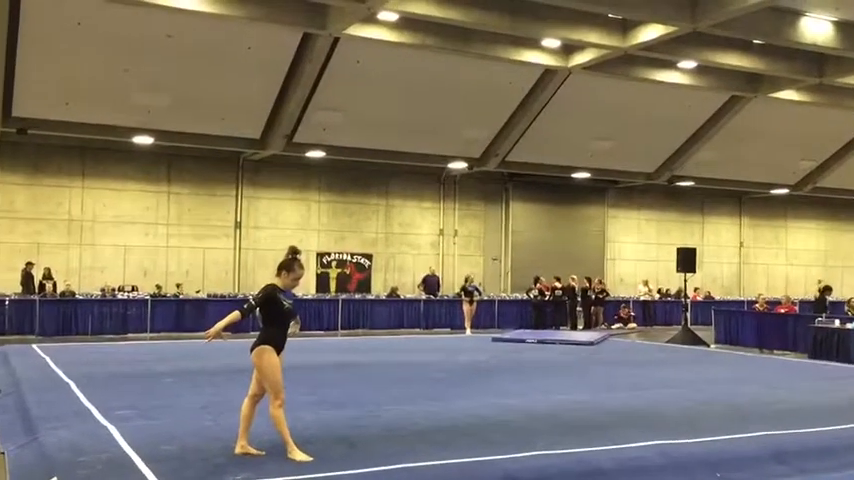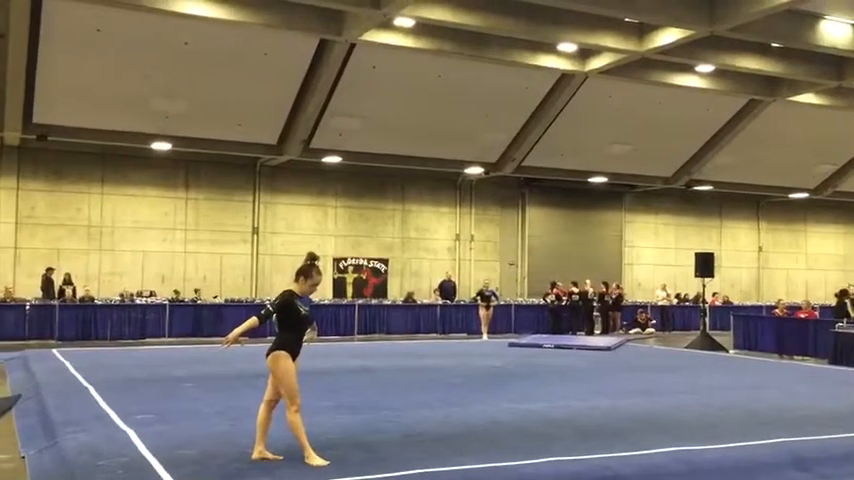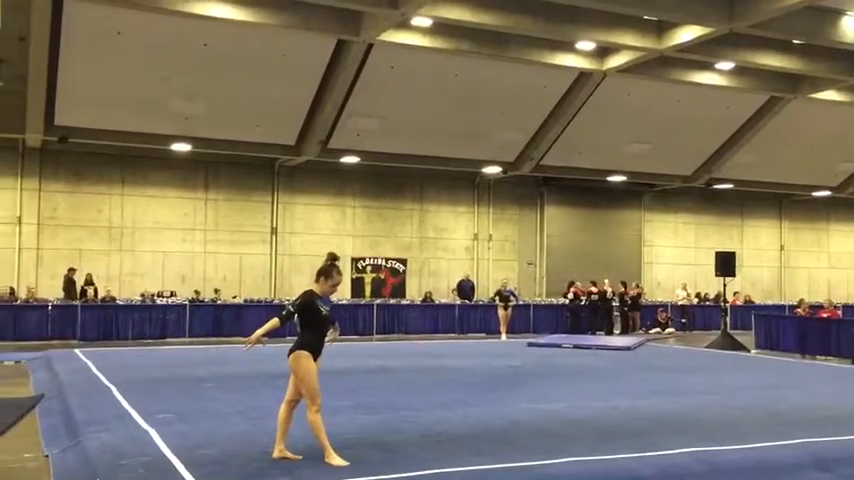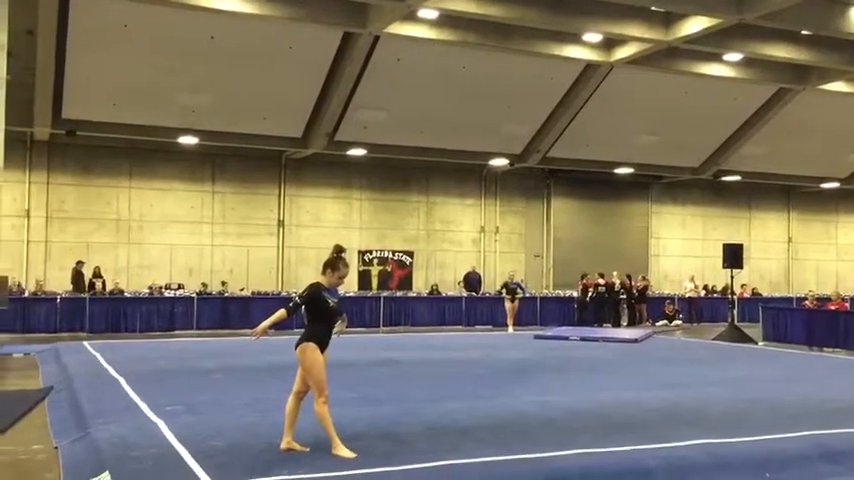
dt=0.5s
person 1, frame 1
left shoulder: (286, 294)
right shoulder: (269, 292)
right elbow: (245, 310)
right wrist: (220, 325)
left hip: (274, 349)
right hip: (265, 349)
left knee: (254, 396)
right knee: (277, 399)
left ankle: (242, 444)
right ankle: (291, 448)
person 1, frame 2
left shoulder: (302, 300)
right shoulder: (287, 298)
right elbow: (262, 316)
left wrist: (311, 329)
right wrist: (238, 331)
left hip: (289, 355)
right hip: (280, 354)
left knee: (270, 401)
right knee: (294, 405)
left ankle: (259, 449)
right ankle: (308, 453)
person 1, frame 3
left shoulder: (324, 300)
right shoulder: (307, 298)
right elbow: (284, 317)
left wrist: (333, 329)
right wrist: (260, 332)
left hip: (311, 355)
right hip: (302, 354)
left knee: (291, 400)
right knee: (314, 405)
left ankle: (280, 448)
right ankle: (329, 453)
person 1, frame 4
left shoulder: (332, 292)
right shoulder: (314, 290)
right elbow: (290, 308)
left wrist: (342, 322)
right wrist: (266, 323)
left hip: (319, 347)
right hip: (309, 346)
left knee: (299, 392)
right knee: (321, 396)
left ankle: (287, 440)
right ankle: (336, 445)
